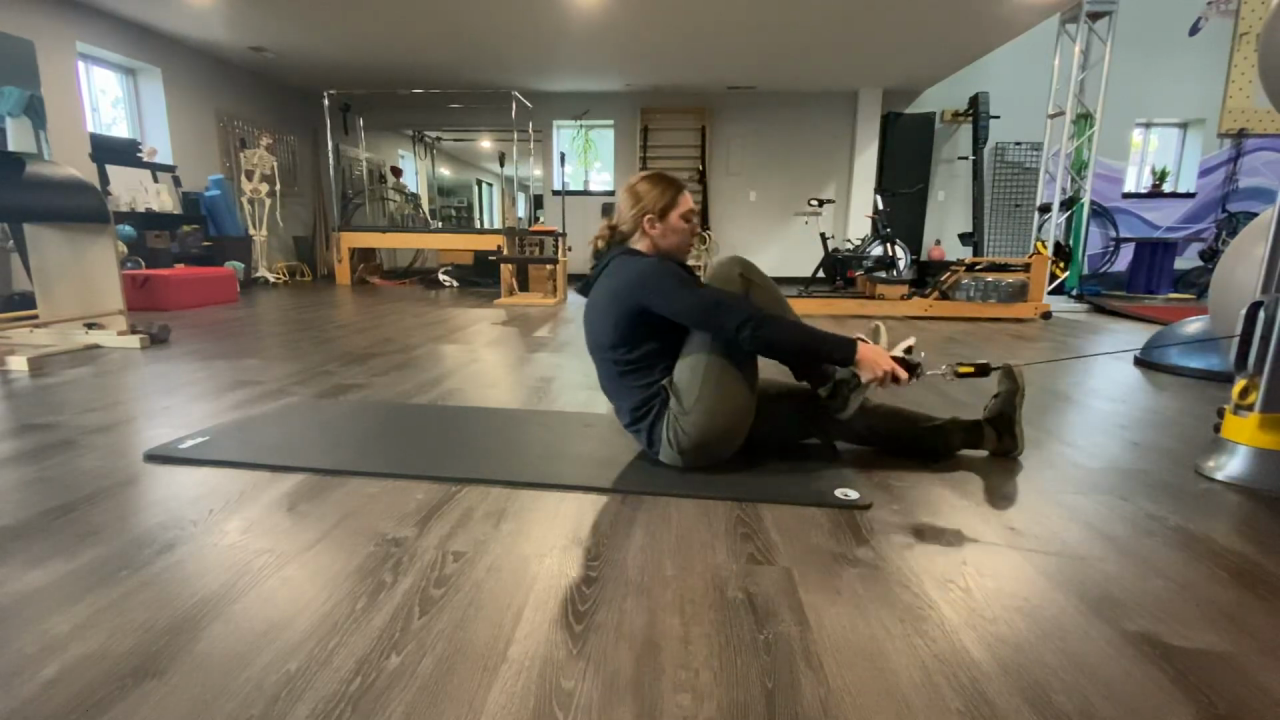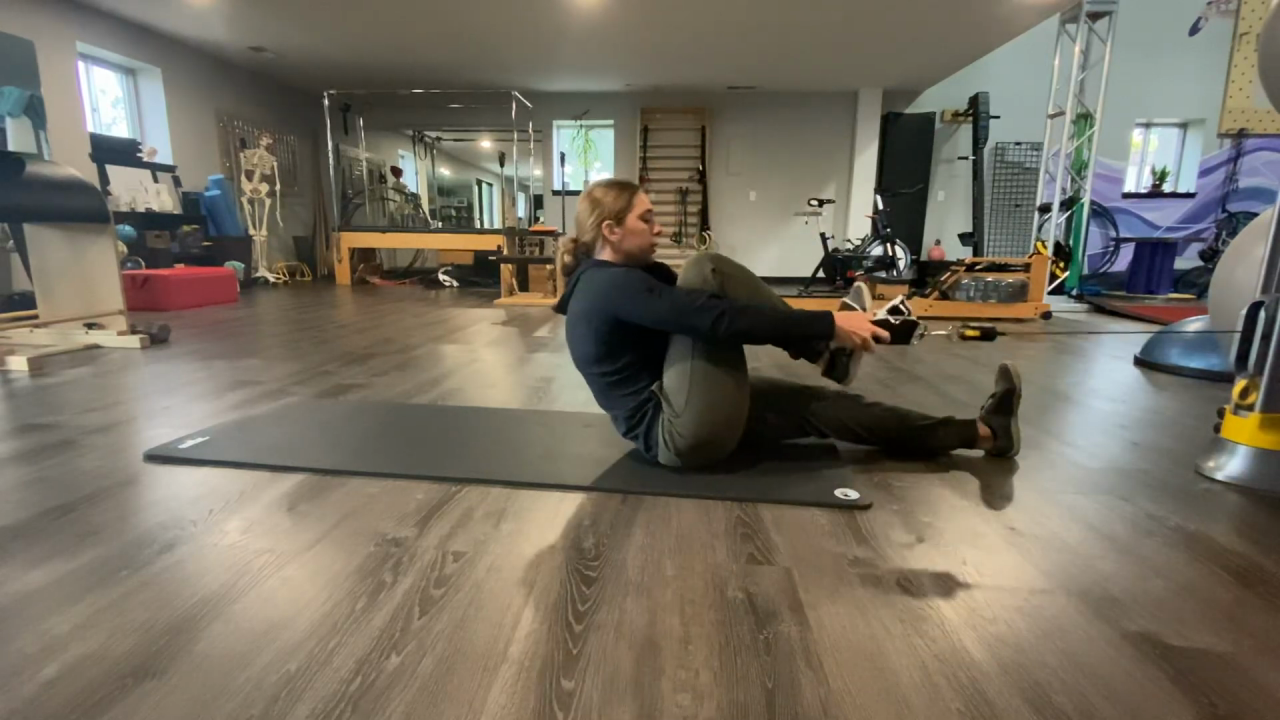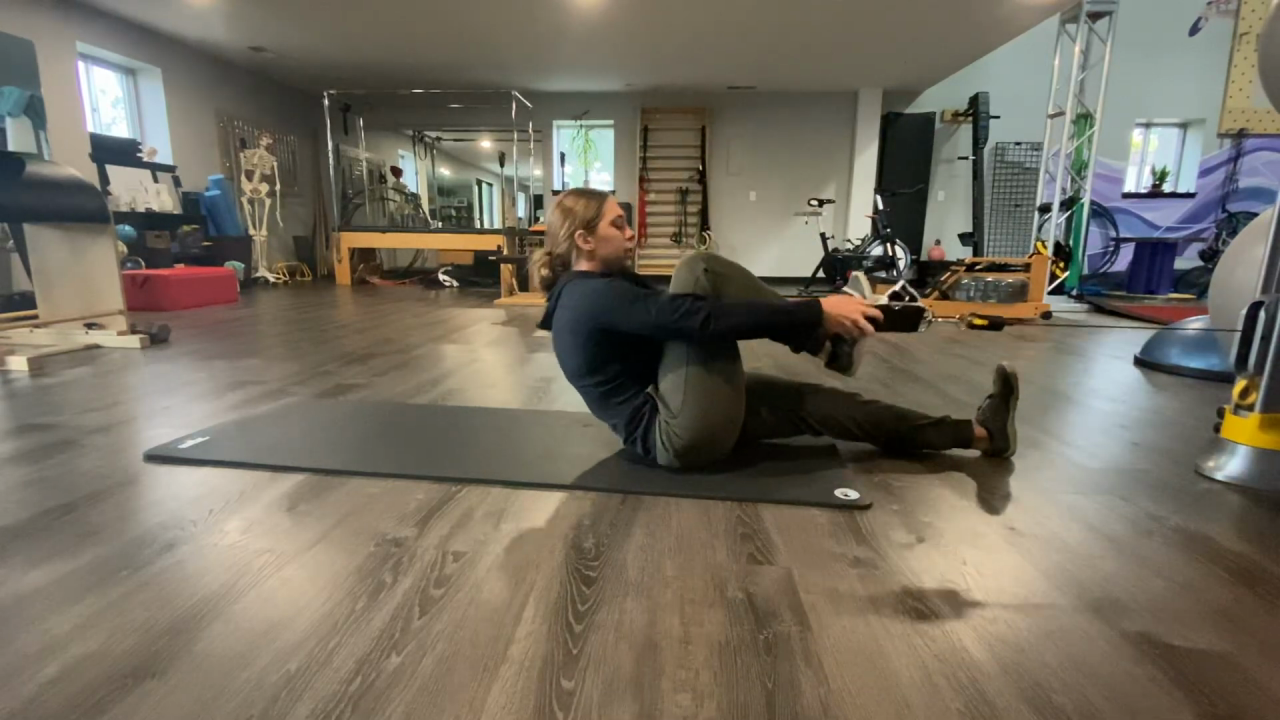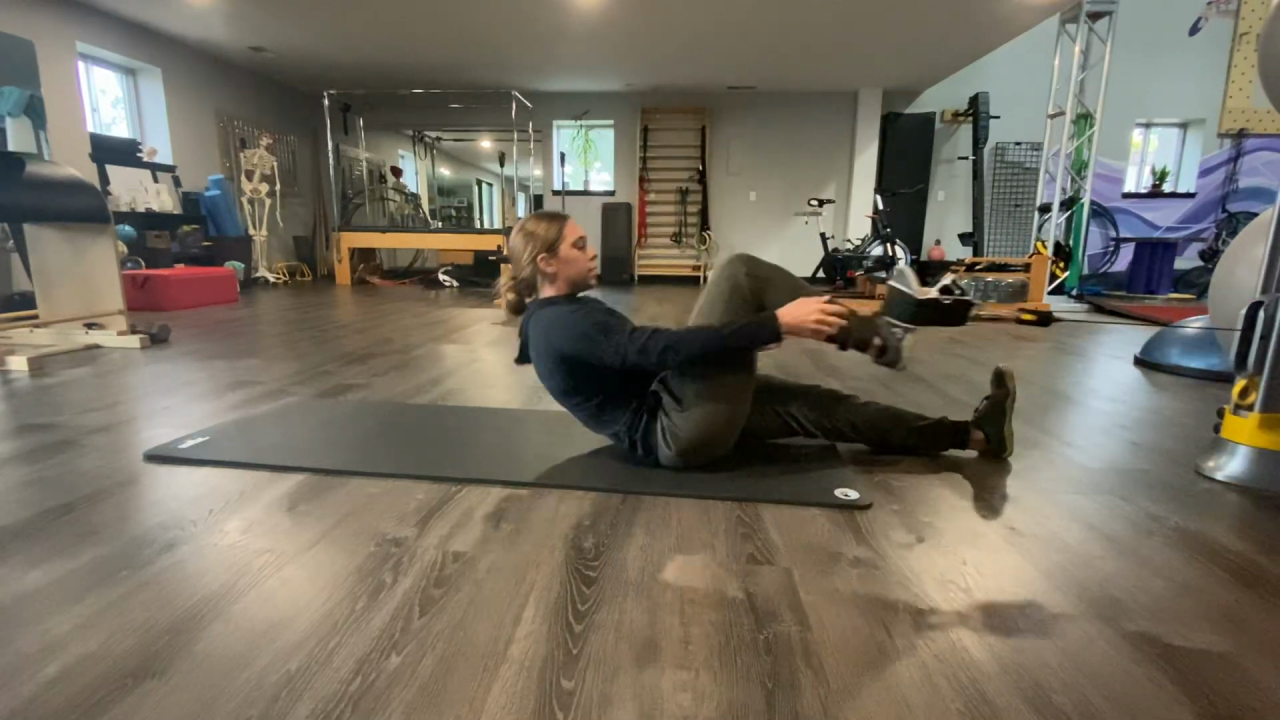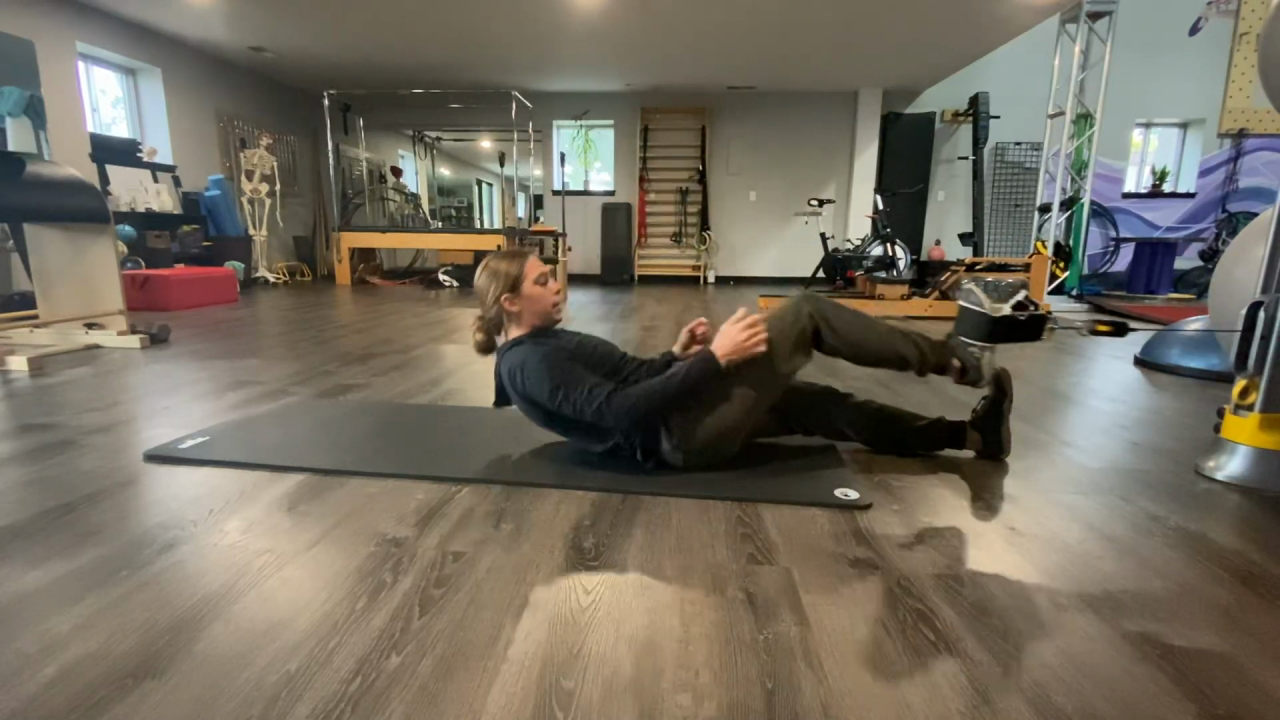
dt=0.3s
person 1, frame 1
left shoulder: (634, 270)
right shoulder: (645, 276)
left elbow: (725, 322)
right elbow: (743, 325)
right wrist: (850, 353)
left hip: (681, 421)
right hip: (685, 432)
left knee: (824, 408)
right knee: (732, 275)
left ankle: (983, 433)
right ankle: (832, 384)
person 1, frame 2
left shoulder: (619, 277)
right shoulder: (615, 287)
left elbow: (696, 309)
right elbow: (718, 318)
right wrist: (826, 326)
left hip: (682, 419)
right hip: (684, 435)
left knee: (821, 403)
right knee: (707, 271)
left ankle: (980, 432)
right ankle: (822, 354)
person 1, frame 3
left shoulder: (600, 286)
right shoulder: (596, 297)
left elbow: (682, 315)
right elbow: (702, 318)
left wrist: (798, 325)
right wrist: (815, 313)
left hip: (676, 420)
right hip: (680, 436)
left knee: (813, 402)
right knee: (700, 269)
left ankle: (976, 434)
right ankle: (822, 345)
person 1, frame 4
left shoulder: (563, 314)
right shoulder: (561, 324)
left elbow: (648, 357)
right elbow: (664, 350)
left wrist: (749, 329)
right wrist: (772, 323)
left hip: (676, 421)
right hip: (681, 435)
left knee: (812, 404)
right knee: (740, 272)
left ankle: (972, 434)
right ankle: (871, 339)
person 1, frame 5
left shoulder: (541, 346)
right shoulder: (532, 364)
right elbow: (622, 412)
left wrist: (676, 356)
right wrist: (713, 359)
left hip: (676, 425)
right hip: (685, 436)
left knee: (813, 403)
right knee: (802, 314)
left ankle: (969, 435)
right ankle: (952, 363)
